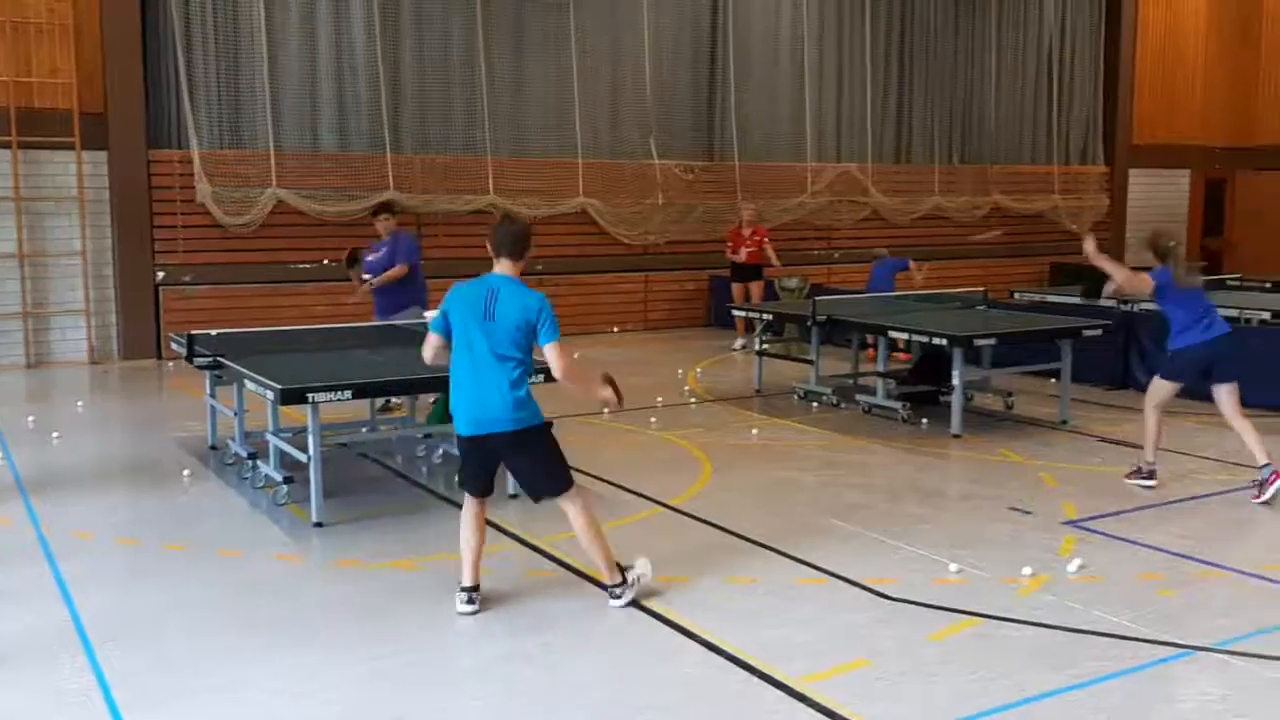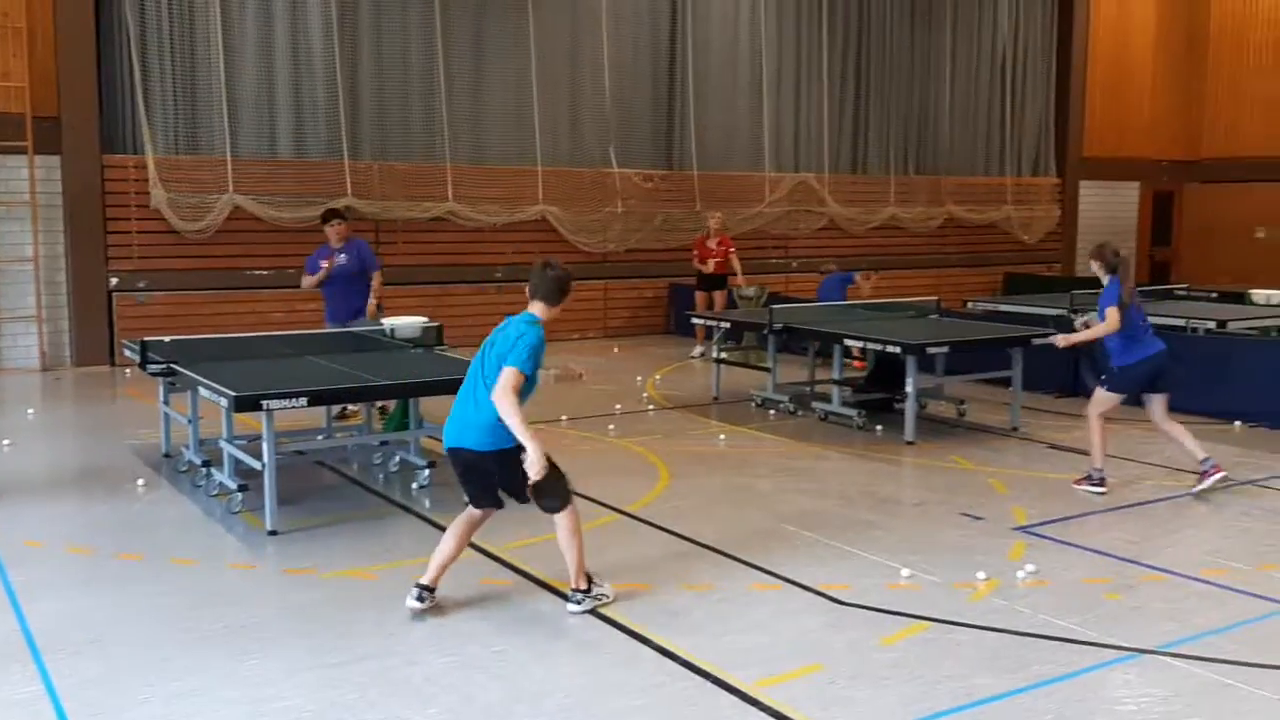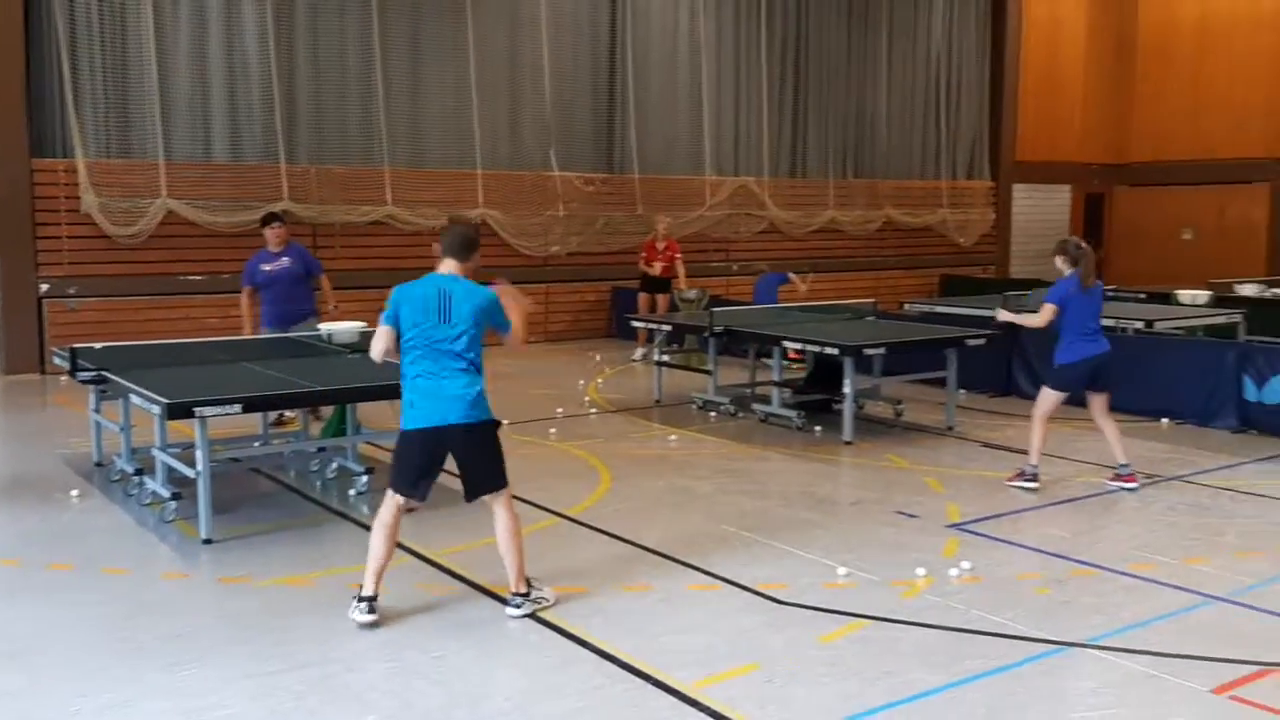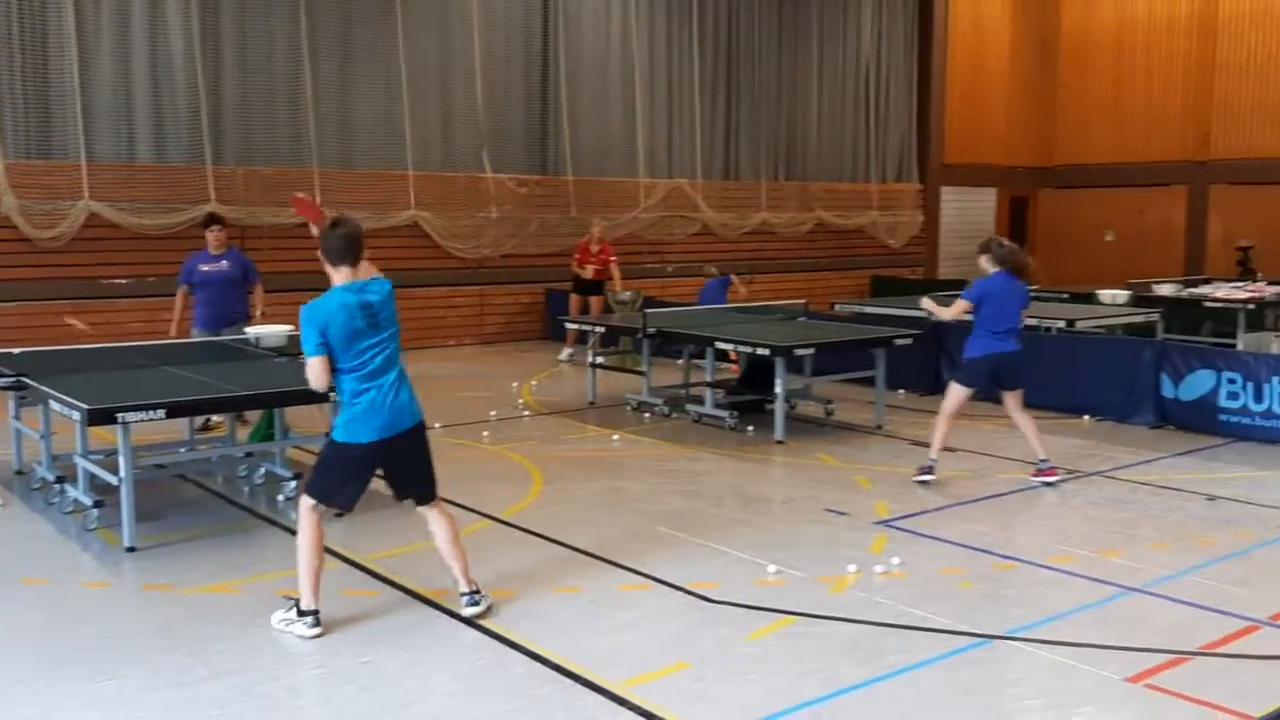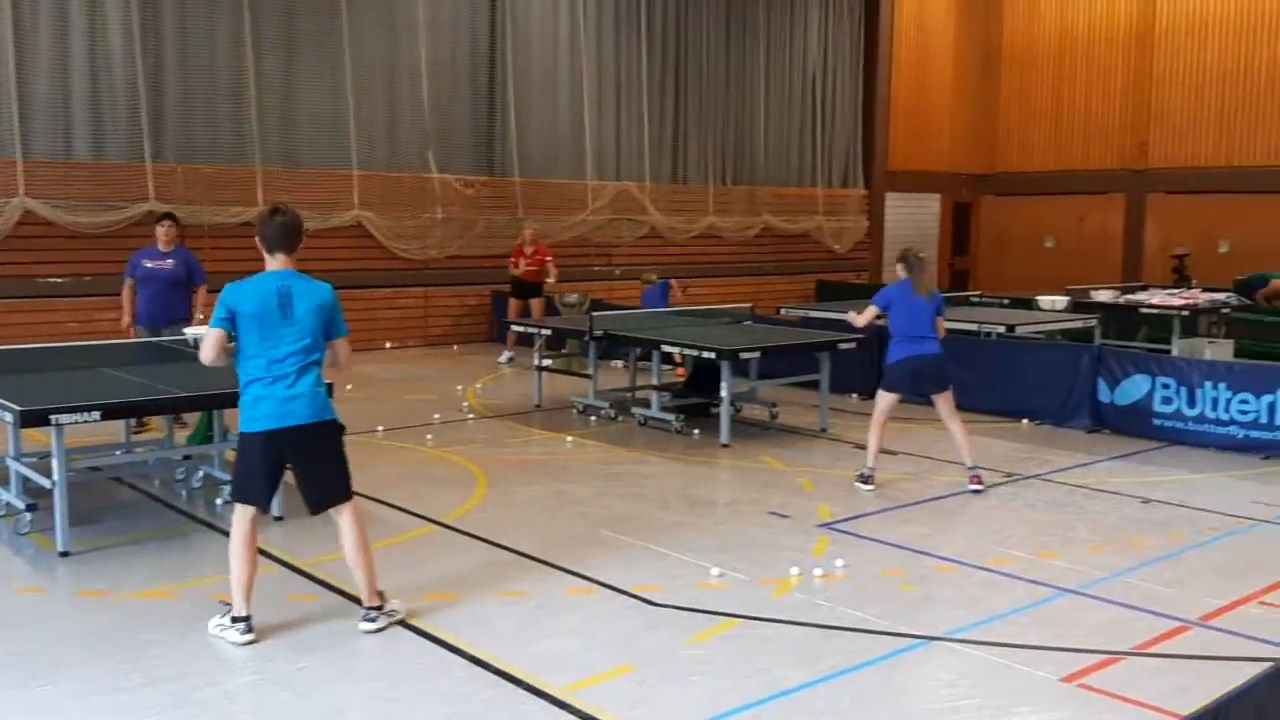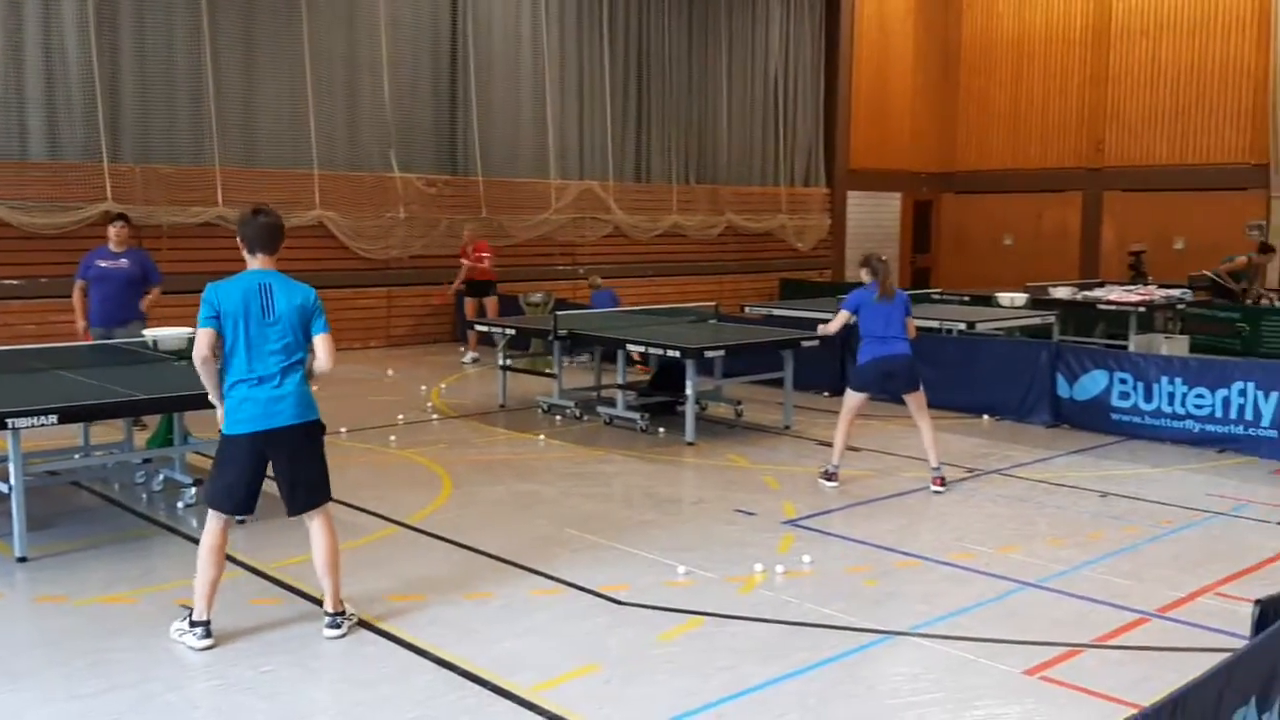
dt=0.3s
person 1, frame 1
left shoulder: (459, 294)
right shoulder: (534, 303)
left elbow: (430, 355)
right elbow: (561, 370)
right wrist: (599, 389)
left hip: (468, 422)
right hip: (516, 420)
left knee: (474, 501)
right knee: (569, 498)
left ankle: (468, 591)
right ankle: (616, 580)
person 1, frame 2
left shoulder: (510, 324)
right shoulder: (531, 334)
right elbow: (502, 394)
right wrist: (532, 447)
left hip: (457, 436)
right hip: (493, 439)
left knee: (479, 509)
right knee: (561, 500)
left ankle: (424, 588)
right ankle: (580, 589)
person 1, frame 3
left shoulder: (403, 294)
right shoulder: (485, 297)
left elbow: (377, 352)
right elbow: (515, 341)
right wrist: (514, 305)
left hip: (419, 419)
right hip: (470, 416)
left knee: (395, 502)
right knee: (500, 499)
left ankle: (367, 599)
right ankle: (520, 592)
person 1, frame 4
left shoulder: (316, 312)
right shoulder: (383, 291)
left elbow: (320, 382)
right wrist: (349, 240)
left hip: (356, 431)
right hip: (405, 422)
left knee: (310, 509)
right knee: (431, 506)
left ankle: (307, 611)
right ankle: (470, 591)
person 1, frame 5
left shoulder: (236, 293)
right shoulder: (323, 294)
left elbow: (209, 354)
right elbow: (342, 360)
left hip: (259, 422)
right hip: (313, 418)
left knee: (244, 516)
right knee: (344, 511)
left ankle: (239, 618)
right ankle: (373, 605)
person 1, frame 6
left shoulder: (218, 293)
right shoulder: (305, 295)
left elbow: (203, 354)
right elbow: (324, 362)
left wrist: (219, 398)
left hip: (242, 423)
right hip: (296, 419)
left knee: (217, 521)
right knee: (317, 515)
left ankle: (198, 622)
right ankle: (334, 612)
person 2, frame 1
left shoulder: (1162, 275)
right shoulder: (1180, 271)
left elbow: (1142, 285)
left wrist: (1095, 255)
right wrist: (1119, 285)
left hip: (1187, 351)
right hip: (1221, 344)
left knee: (1152, 405)
right knee: (1235, 416)
left ankle: (1147, 469)
person 2, frame 2
left shoulder: (1110, 291)
right shoulder: (1123, 286)
left elbow: (1112, 325)
left wrist: (1074, 338)
right wrist: (1088, 326)
left hip: (1131, 363)
right hip: (1156, 357)
left knee: (1094, 413)
right knee: (1163, 420)
left ankle: (1097, 476)
right ankle: (1209, 465)
person 2, frame 3
left shoulder: (1061, 288)
right shoulder: (1096, 286)
left elbow: (1040, 321)
left wrist: (1009, 316)
left hip: (1071, 361)
right hip: (1100, 356)
left knee: (1039, 415)
right knee: (1102, 416)
left ankle: (1030, 472)
right ankle: (1125, 472)
person 2, frame 4
left shoulder: (982, 286)
right shoulder: (1020, 287)
left elbow: (950, 315)
left wrist: (930, 305)
left hip: (980, 357)
right hip: (1011, 356)
left knee: (947, 412)
right knee: (1017, 411)
left ankle: (930, 465)
right ankle: (1046, 466)
person 2, frame 5
left shoulder: (890, 292)
right shoulder: (934, 296)
left elbow: (861, 321)
left wrist: (852, 316)
left hip: (900, 361)
right hip: (932, 360)
left knee: (878, 419)
right knee: (952, 419)
left ankle: (868, 474)
right ankle: (973, 474)
person 2, frame 6
left shoulder: (858, 295)
right shoulder: (901, 296)
left elbow: (833, 327)
right elbow: (911, 333)
left wrist: (822, 329)
left hip: (870, 362)
right hip: (902, 360)
left knee: (846, 416)
right knee: (922, 418)
left ankle: (832, 471)
right ankle: (936, 475)
person 3, frame 1
left shoulder: (405, 240)
right shoulder: (374, 248)
left elbow: (402, 270)
right elbow: (360, 277)
left wrist: (372, 283)
right wrist: (356, 277)
left hip: (409, 309)
right hip: (383, 311)
left ankle: (436, 397)
right ankle: (395, 397)
person 3, frame 2
left shoulder: (360, 247)
right shoulder: (319, 255)
left elbow: (376, 275)
right elbow: (305, 283)
left wrist: (373, 301)
right wrist: (320, 275)
left hip: (363, 315)
right hip: (335, 318)
left ankle: (382, 402)
right ankle: (351, 404)
person 3, frame 3
left shoulder: (300, 253)
right shoulder: (255, 261)
left elbow: (322, 279)
right elbow: (247, 294)
left wrist: (332, 305)
right wrist: (247, 324)
left hip: (304, 321)
right hip: (272, 325)
right ankle: (287, 410)
person 3, frame 4
left shoulder: (239, 258)
right shoulder: (193, 261)
left elbow: (257, 285)
right elbow: (182, 293)
left wrist: (259, 311)
right wrist: (175, 323)
left hip: (235, 325)
right hip: (204, 326)
left ankle: (237, 410)
right ankle: (214, 416)
person 3, frame 5
left shoulder: (186, 257)
right shoulder: (140, 256)
left elbow: (201, 287)
right elbow: (128, 286)
left wrist: (199, 314)
right wrist: (127, 314)
left hip: (177, 324)
right hip: (145, 324)
left ankle: (175, 412)
right ankle: (142, 416)
person 3, frame 6
left shoulder: (140, 257)
right shoulder: (92, 257)
left elbow: (157, 286)
right elbow: (78, 288)
left wrist: (150, 299)
right wrist: (80, 317)
left hip: (130, 325)
right hip: (97, 325)
left ankle: (134, 414)
